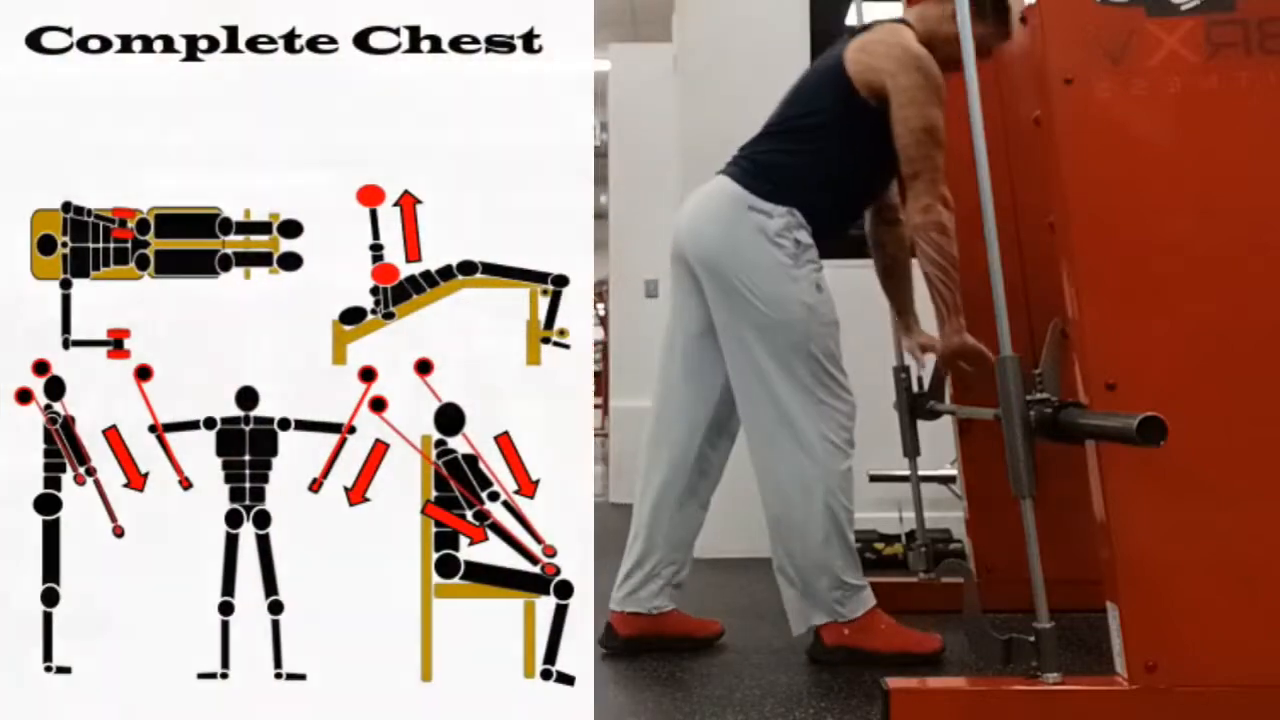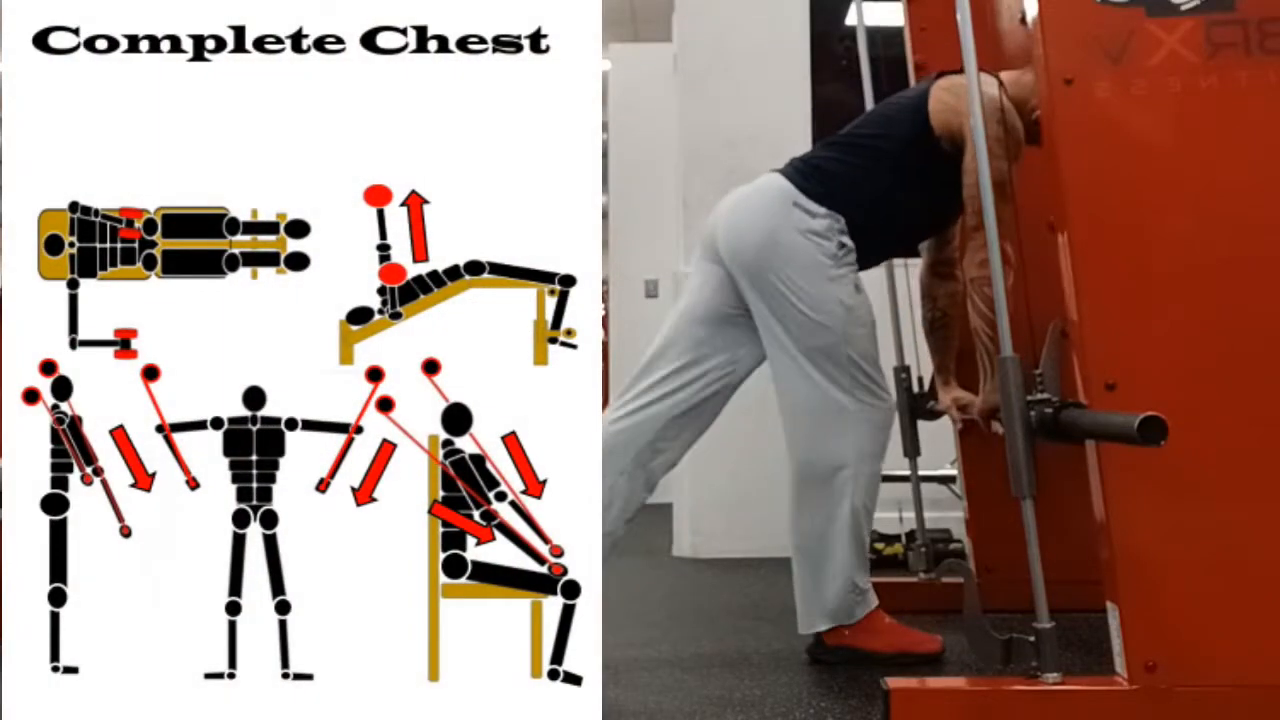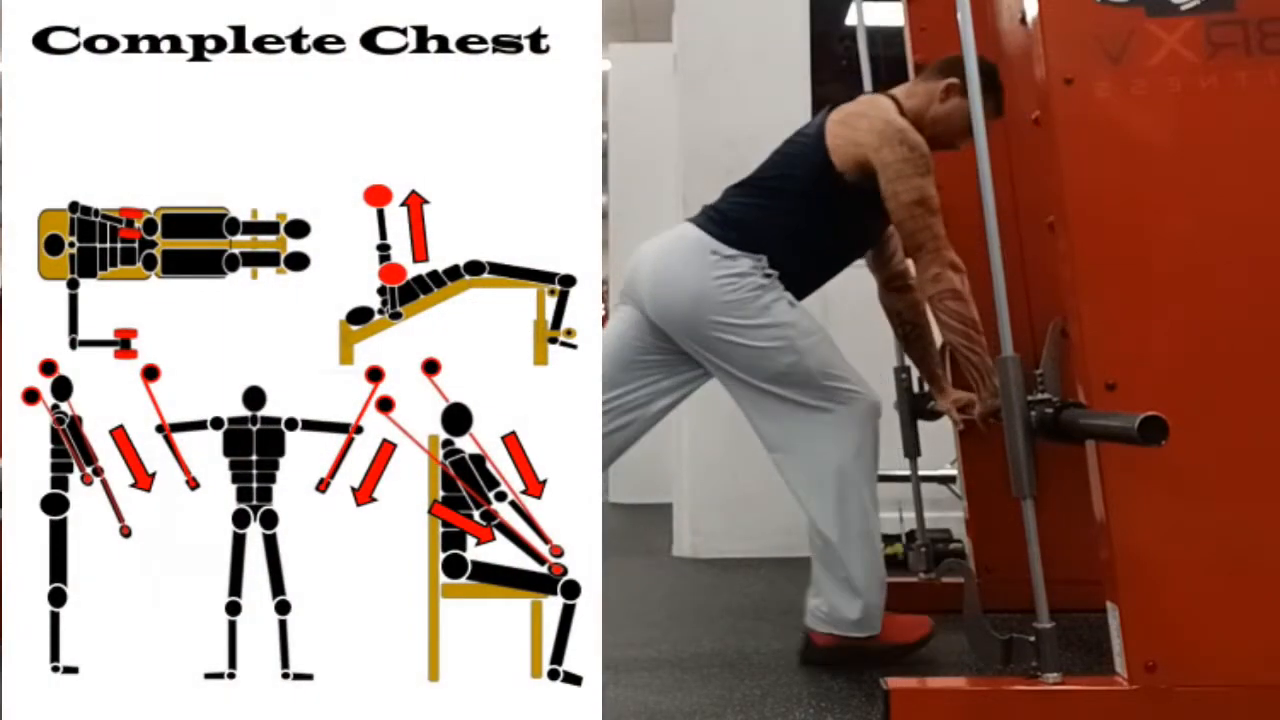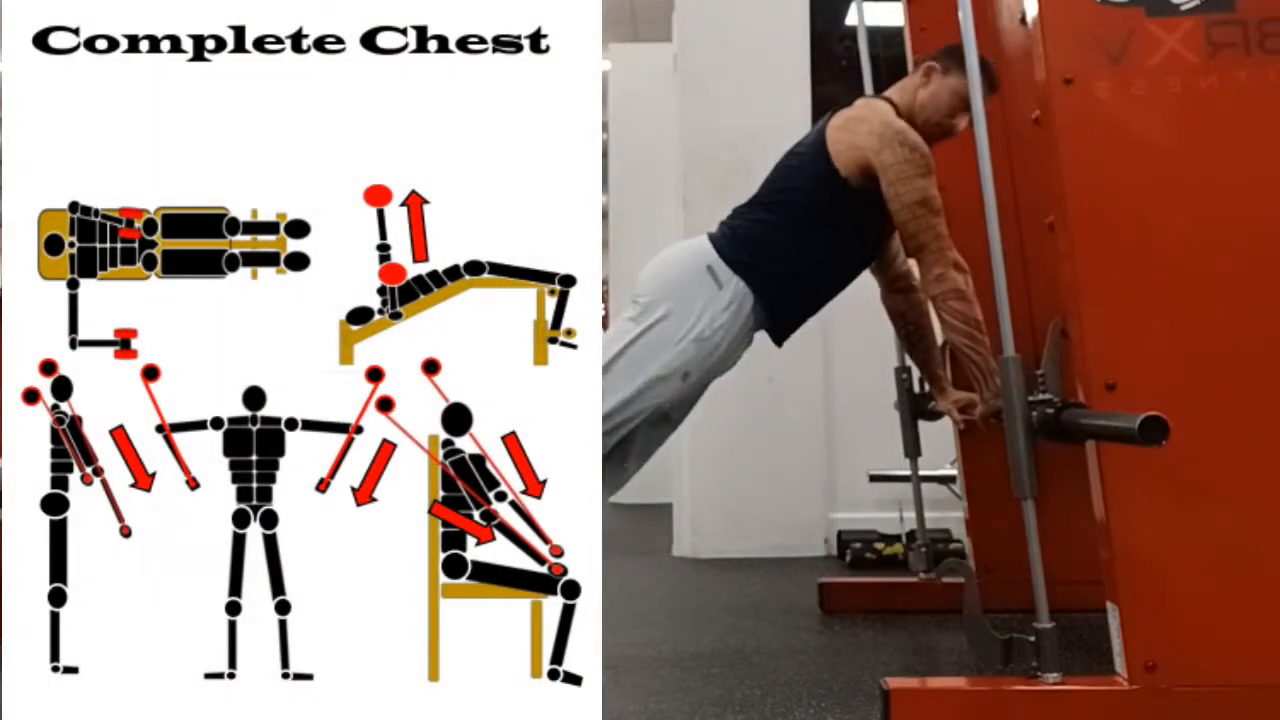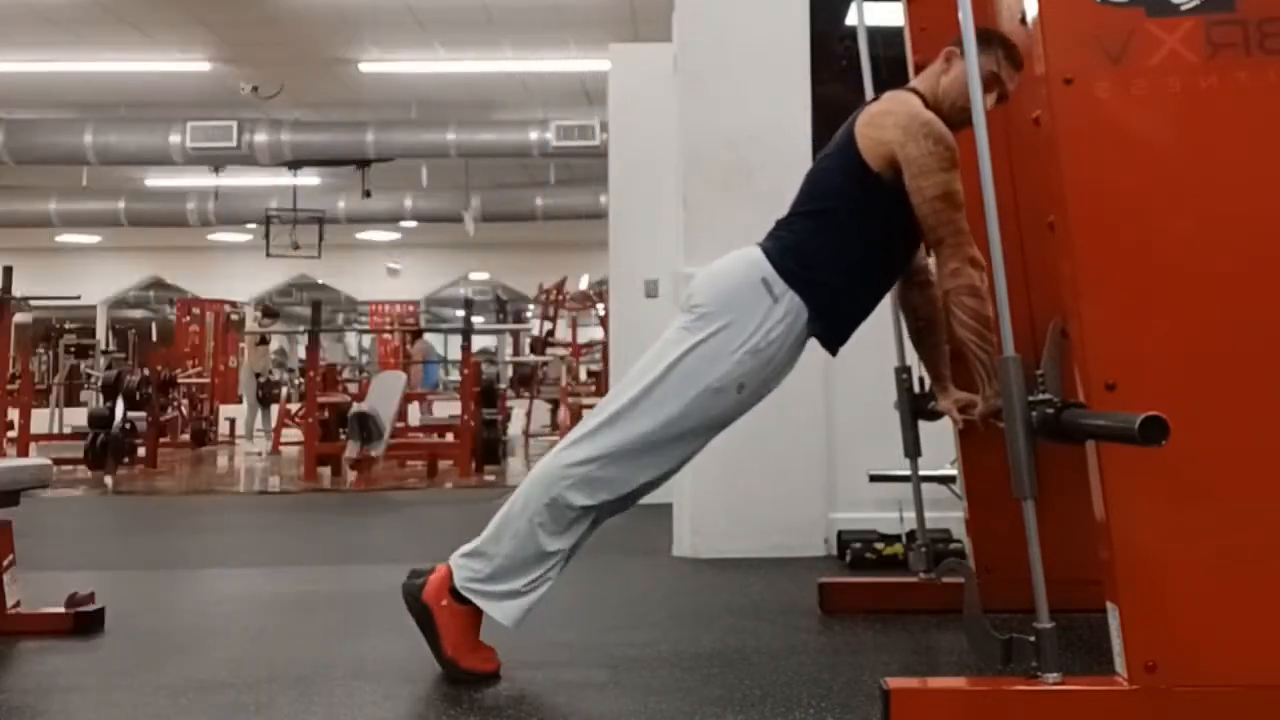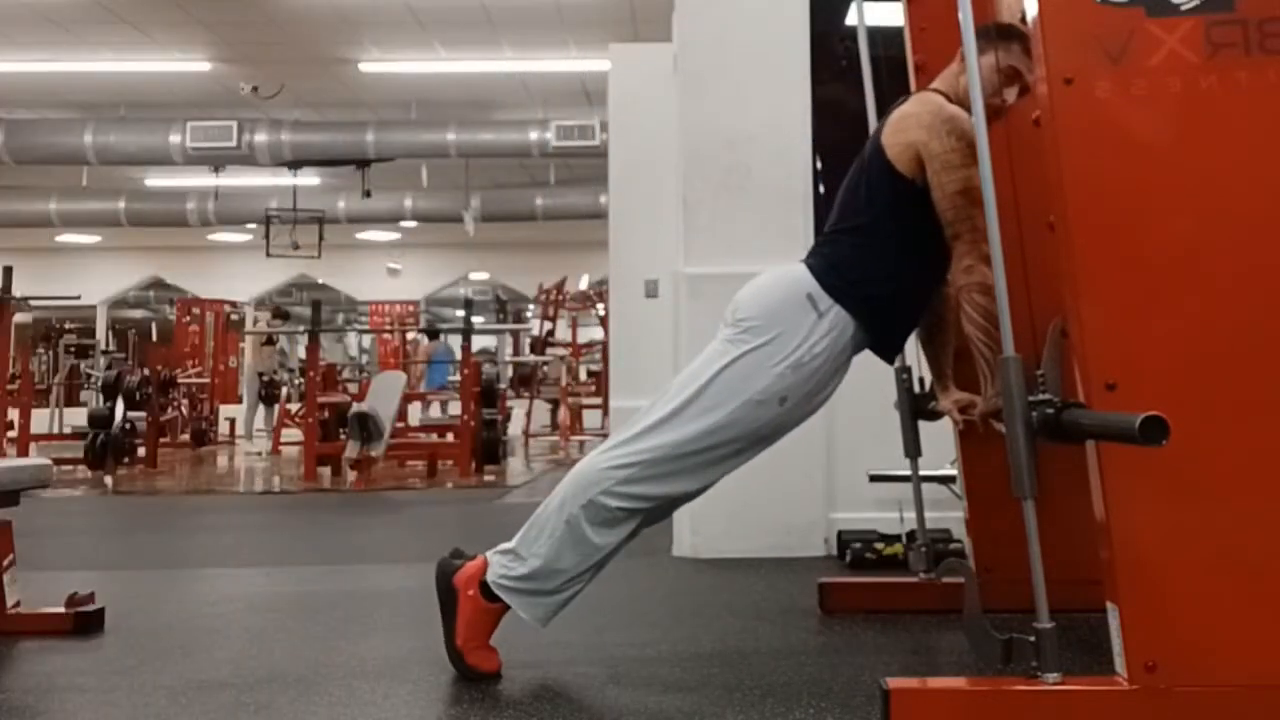
dt=0.7s
person 1, frame 1
left shoulder: (874, 56)
right shoulder: (908, 58)
left elbow: (888, 212)
right elbow: (928, 204)
left wrist: (908, 326)
right wrist: (951, 325)
left hip: (713, 220)
right hip: (758, 230)
left knee: (692, 425)
right knee: (812, 424)
left ankle: (639, 606)
right ankle: (841, 617)
person 1, frame 2
left shoulder: (957, 108)
right shoulder: (991, 110)
left elbow: (945, 267)
right elbow: (984, 260)
left wrist: (945, 380)
right wrist: (997, 383)
left hip: (751, 216)
right hip: (795, 230)
left knee: (655, 410)
right knee: (850, 420)
right ankle: (841, 619)
person 1, frame 3
left shoulder: (866, 132)
right shoulder: (891, 133)
left elbow: (897, 281)
right elbow: (938, 272)
left wrist: (939, 387)
right wrist: (990, 388)
left hip: (674, 266)
right hip: (720, 275)
right knee: (844, 416)
right ankle: (846, 621)
person 1, frame 4
left shoulder: (872, 142)
right shoulder: (890, 135)
left elbow: (901, 285)
right elbow: (941, 271)
left wrist: (940, 389)
right wrist: (992, 390)
left hip: (716, 291)
right hip: (709, 291)
left knee: (612, 454)
person 1, frame 5
left shoulder: (902, 140)
right shoulder: (916, 127)
left elbow: (918, 278)
right elbow: (961, 265)
left wrist: (944, 386)
right wrist: (996, 387)
left hip: (767, 306)
right hip: (759, 304)
left knee: (617, 456)
right knee: (609, 455)
left ankle: (474, 579)
right ankle: (458, 588)
person 1, frame 6
left shoulder: (924, 132)
right shoulder: (943, 125)
left elbow: (932, 274)
right elbow: (973, 265)
left wrist: (944, 386)
right wrist: (999, 388)
left hip: (814, 323)
right hip: (804, 319)
left knee: (655, 463)
right knee: (648, 460)
left ankle: (499, 576)
right ankle: (488, 582)
